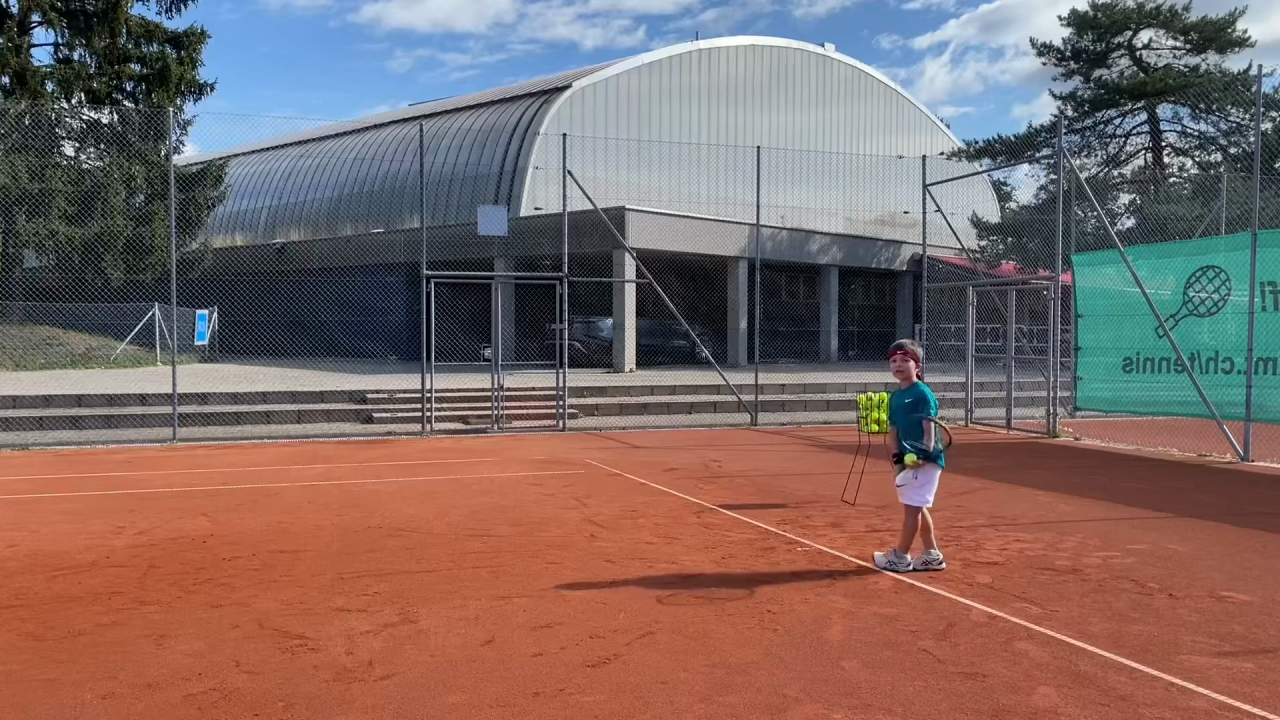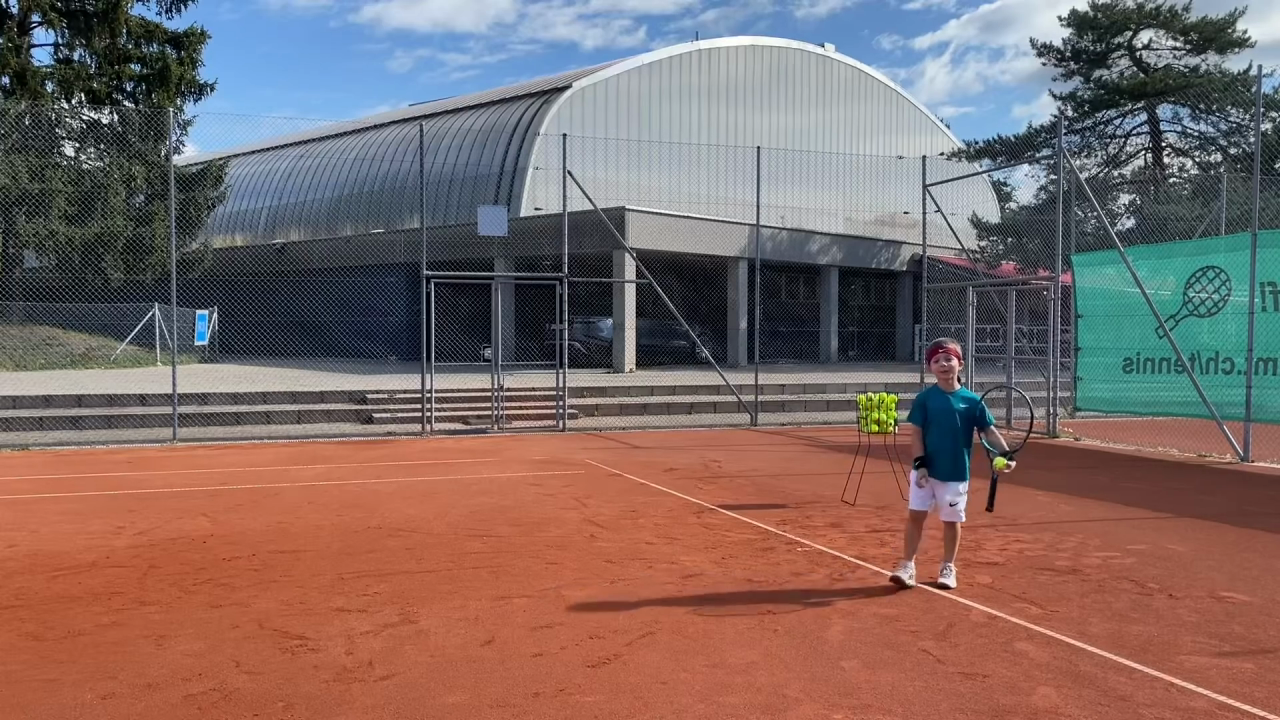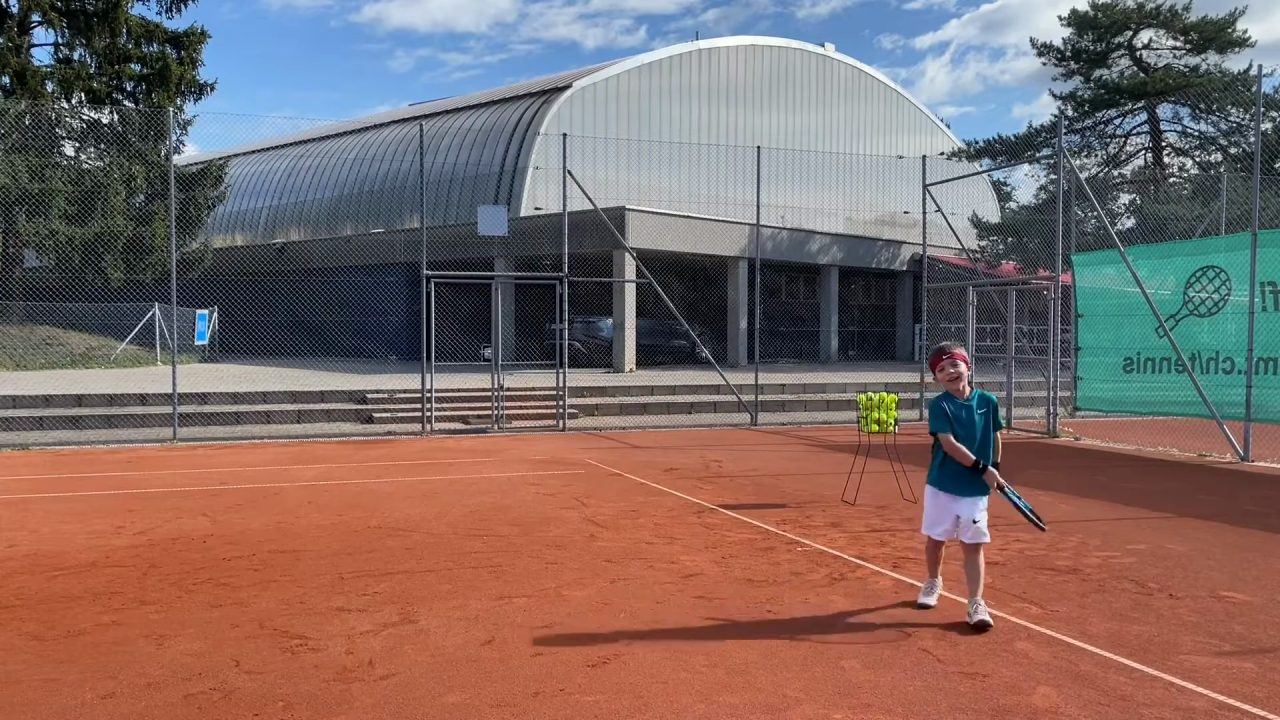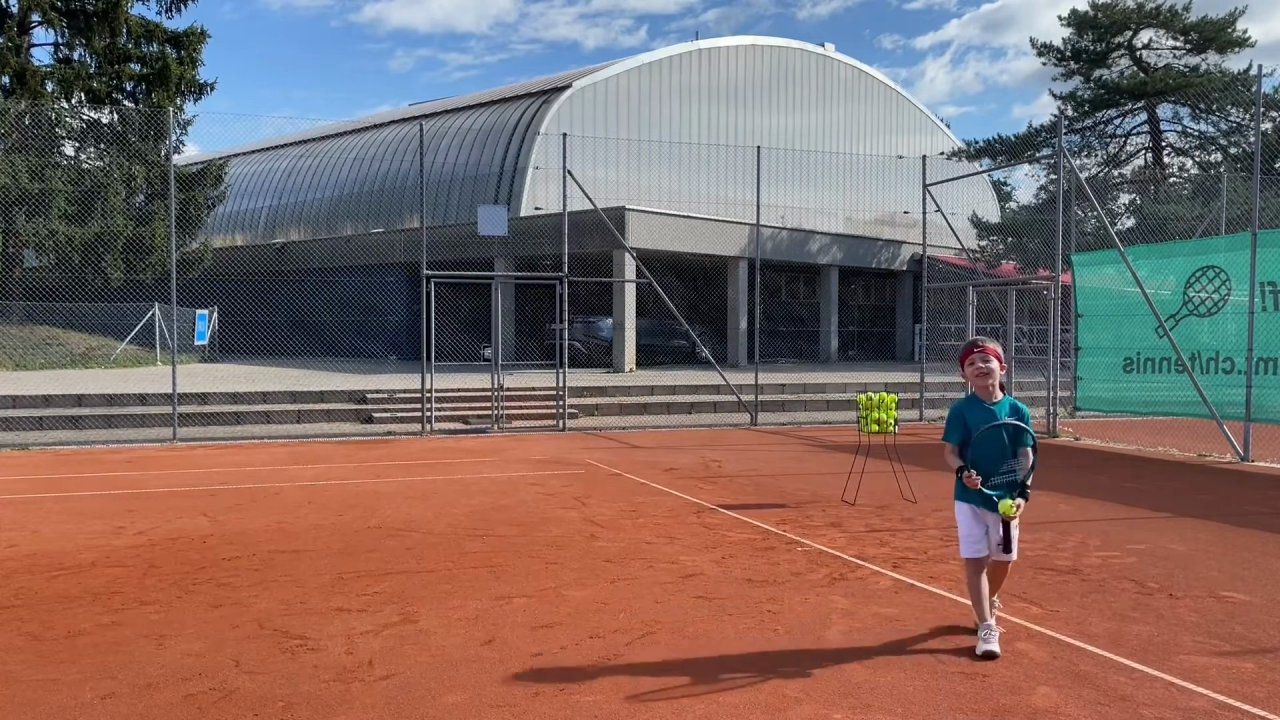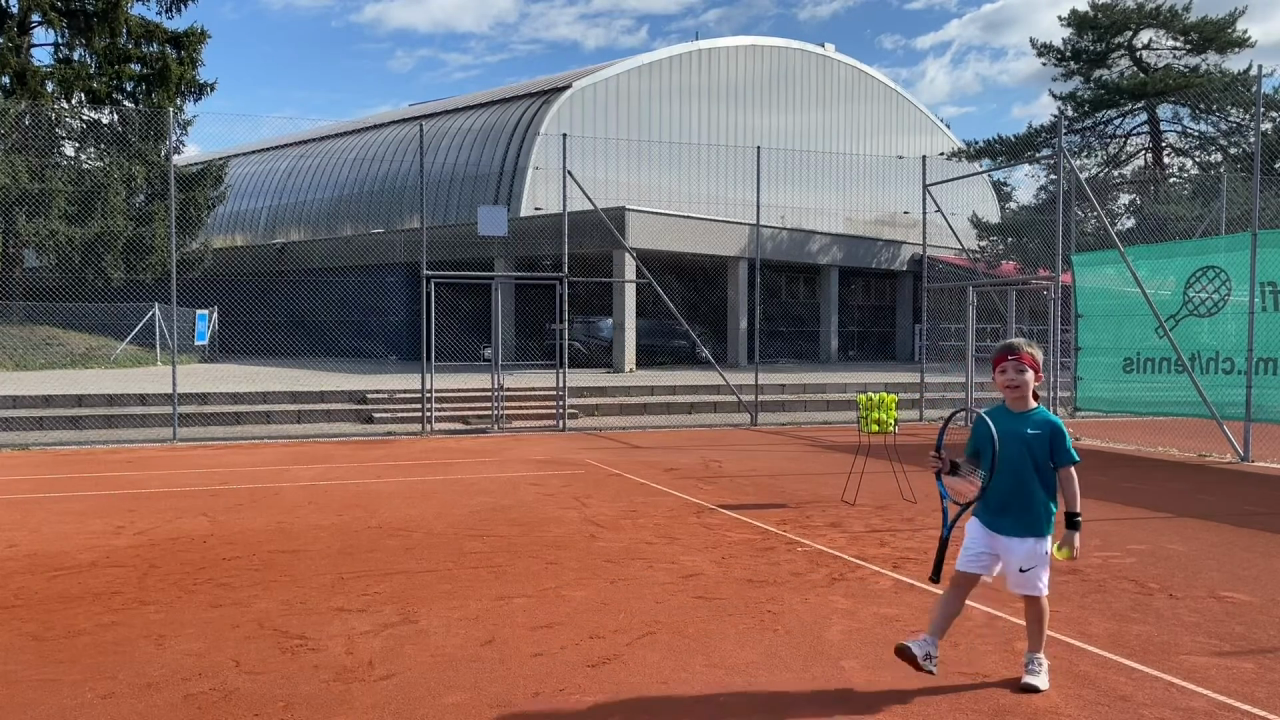
dt=1s
person 1, frame 1
left shoulder: (923, 394)
right shoulder: (895, 396)
left elbow: (928, 426)
right elbow: (894, 431)
right wrist: (898, 459)
left hip: (924, 460)
left knee: (912, 506)
right knee: (917, 508)
left ankle: (900, 557)
right ankle: (932, 555)
person 1, frame 2
left shoulder: (972, 400)
right shoulder: (924, 398)
left elbow: (989, 430)
right elbow: (916, 434)
left wrist: (1006, 454)
right wrist: (920, 465)
left hip: (956, 473)
right hip: (926, 470)
left knee: (952, 521)
right knee: (915, 515)
left ankle: (948, 567)
right ankle: (907, 565)
person 1, frame 3
left shoulder: (988, 401)
right shoulder: (939, 405)
left elbow: (994, 437)
right elbow: (949, 444)
left wrist: (994, 468)
right wrist: (982, 468)
left hip: (976, 489)
right hip: (942, 485)
left knee: (974, 545)
right knee: (936, 540)
left ankle: (976, 604)
right ankle: (933, 581)
person 1, frame 4
left shoulder: (1018, 410)
right shoulder: (961, 410)
right elbow: (950, 452)
left wrist: (1022, 494)
right wrist: (963, 473)
right hip: (971, 499)
left knee: (1002, 561)
right knee: (975, 562)
left ankle: (989, 600)
right ankle: (987, 628)
person 1, frame 5
left shoulder: (1051, 425)
right shoulder: (987, 420)
left elbow: (1067, 475)
left wrist: (1073, 524)
right wrist: (950, 467)
left hip: (1031, 527)
right hip: (985, 520)
left knee: (1032, 594)
right knee: (960, 581)
left ankle: (1035, 661)
right ankle: (928, 647)
